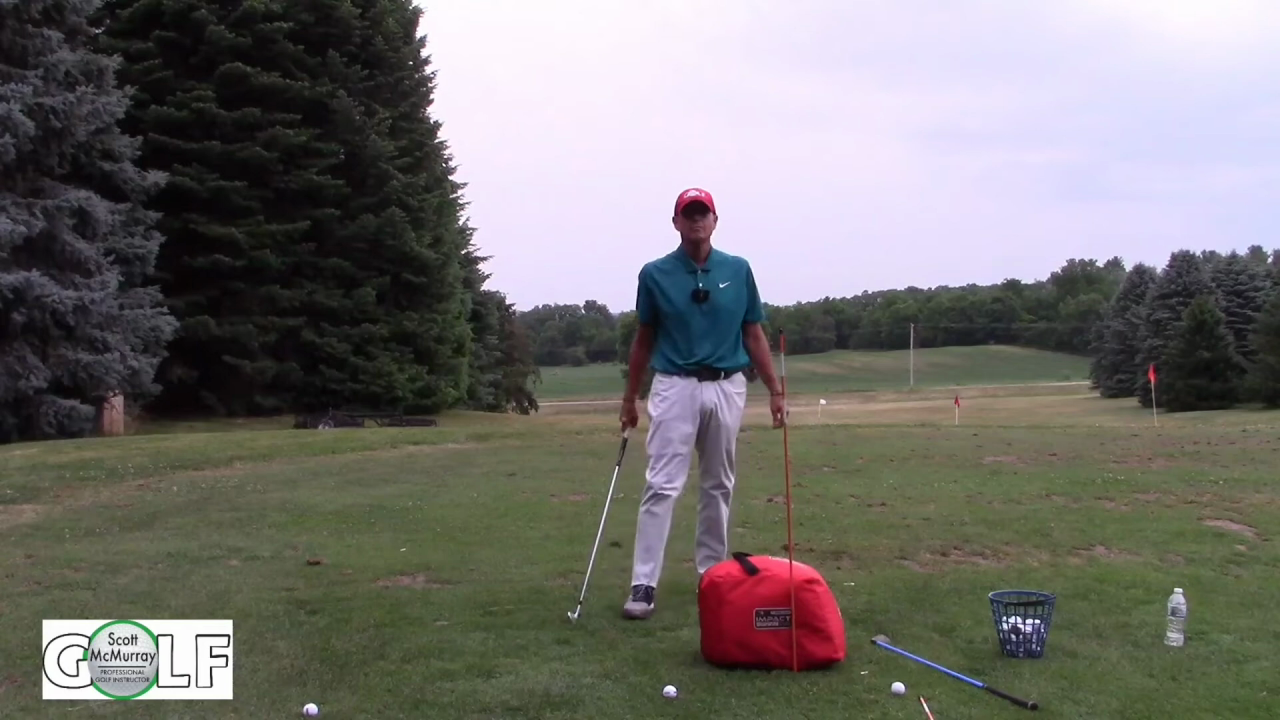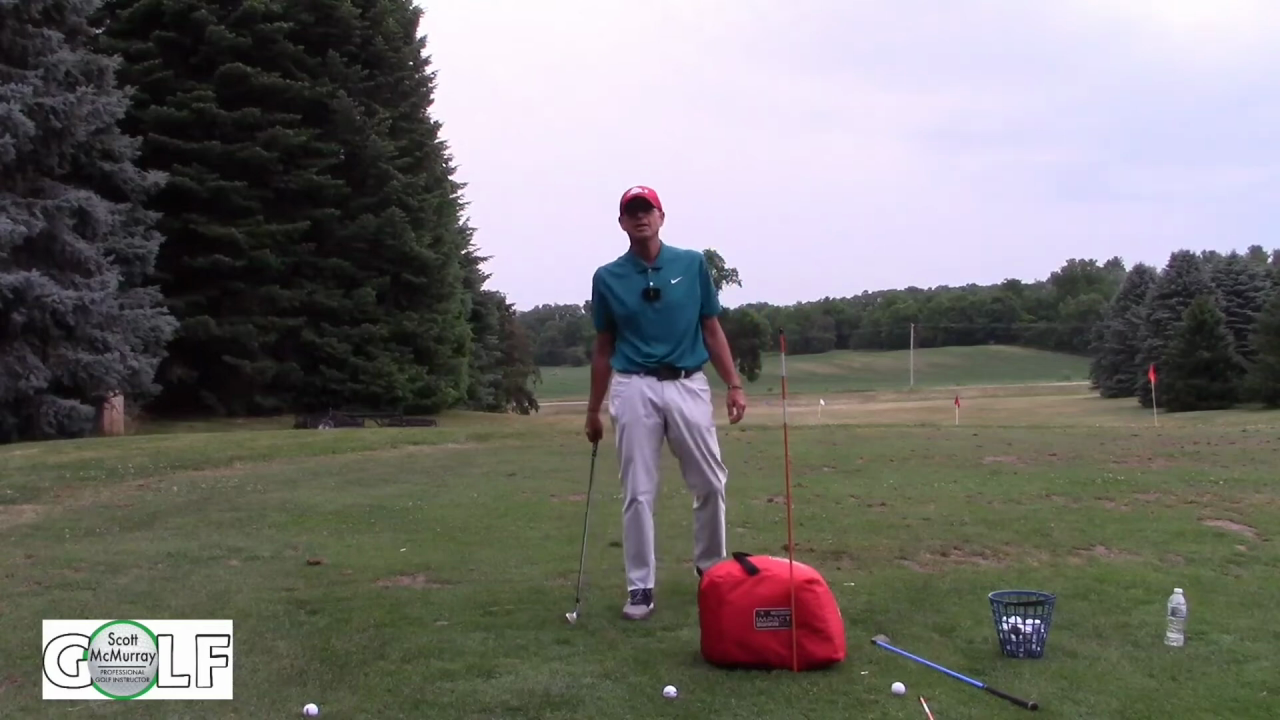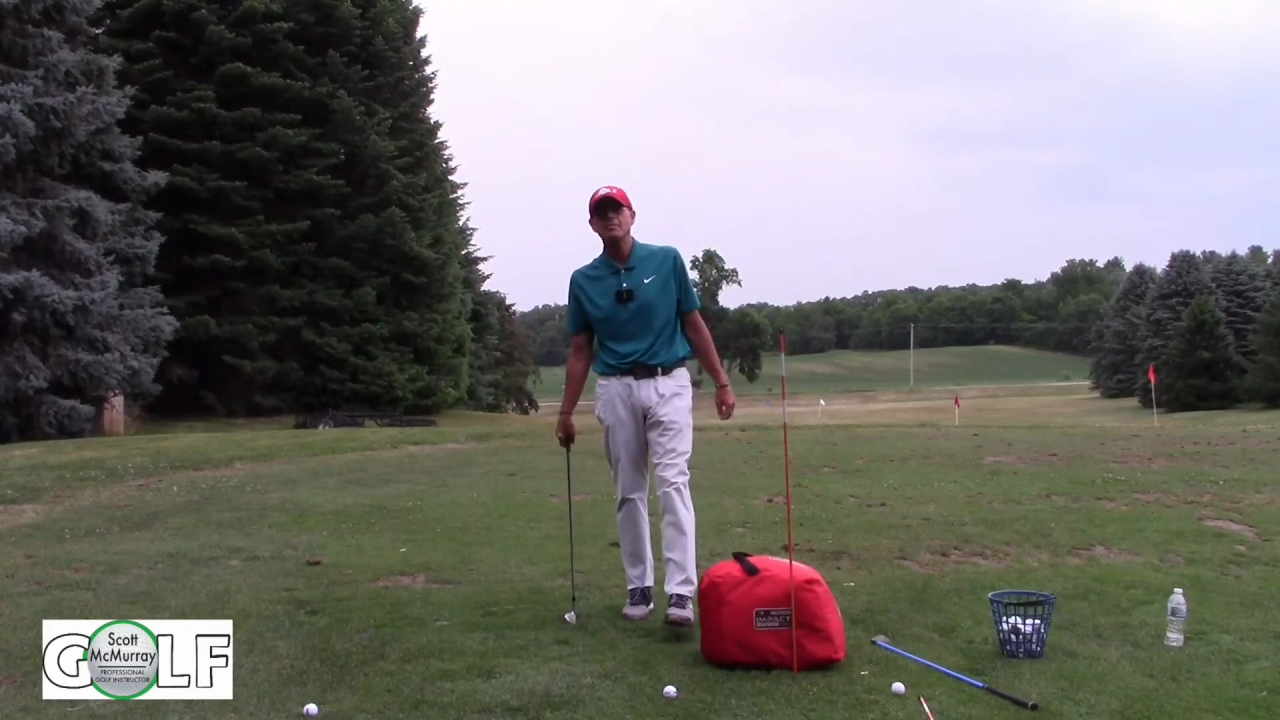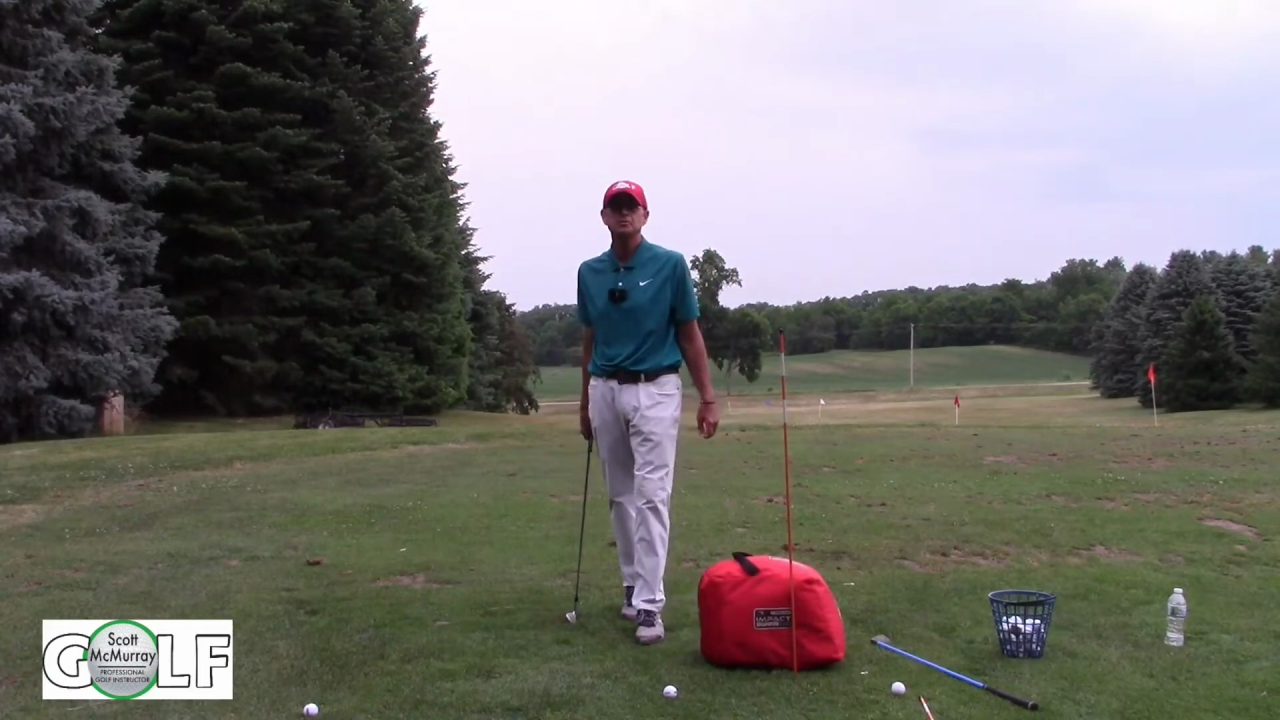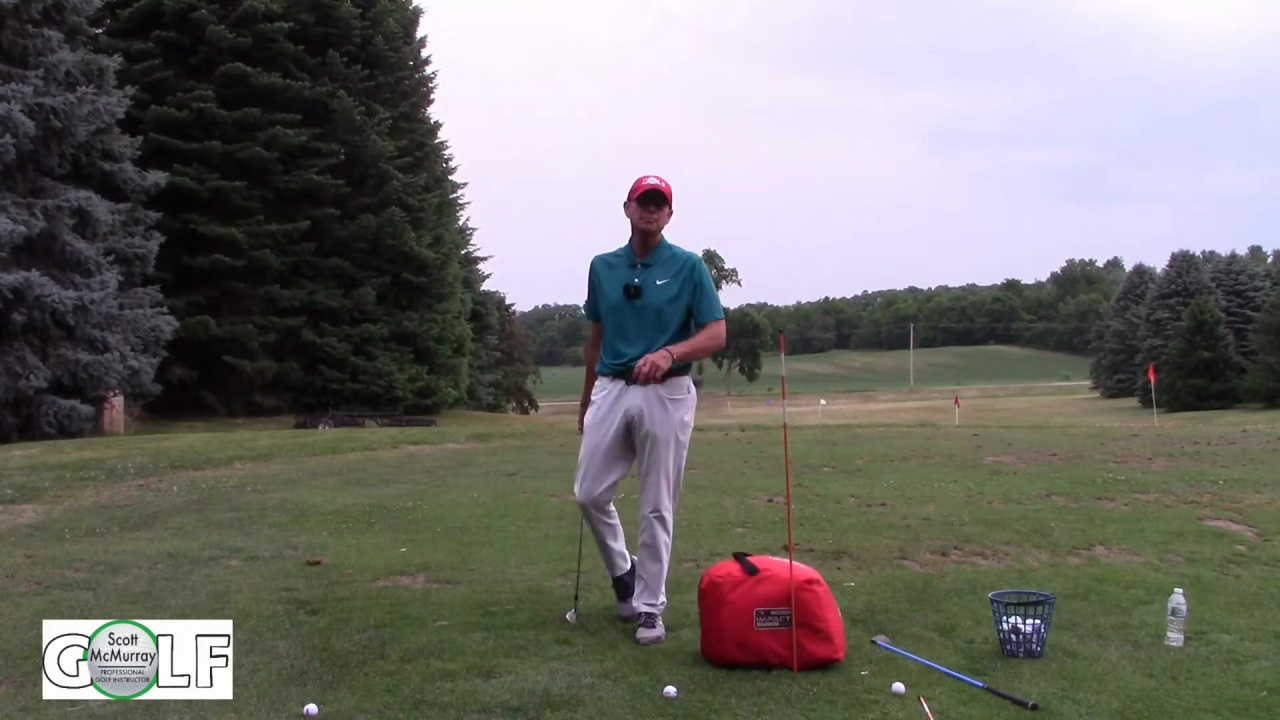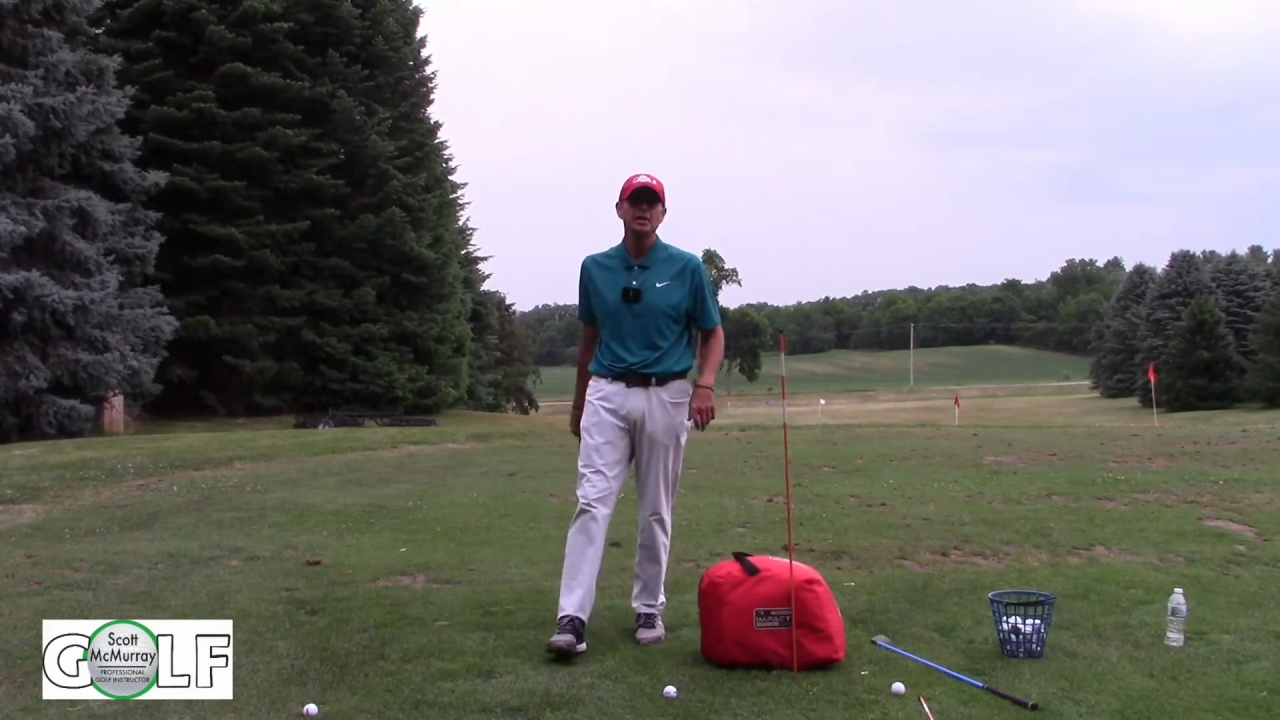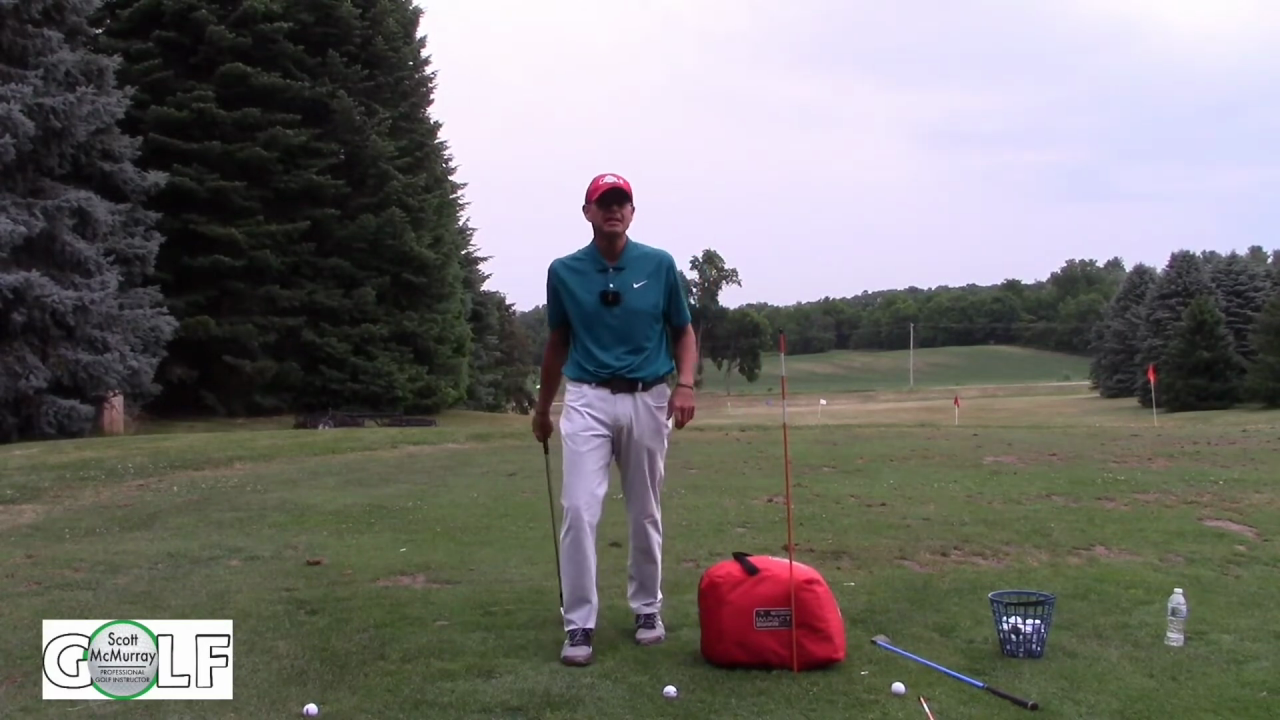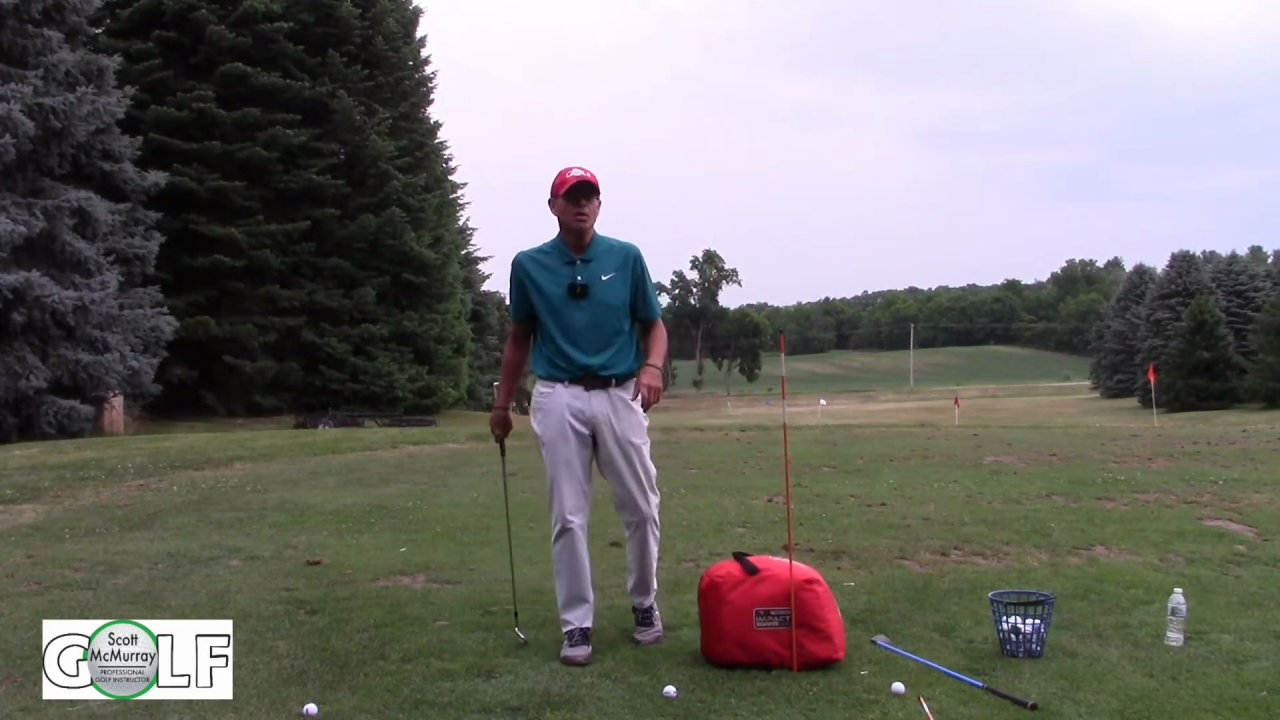
dt=0.5s
person 1, frame 1
left shoulder: (738, 269)
right shoulder: (655, 274)
left elbow: (754, 335)
right elbow: (643, 340)
left wrist: (774, 390)
right wrist: (629, 398)
left hip: (725, 388)
right hip: (674, 388)
left knee: (718, 487)
right knee: (661, 486)
left ankle: (712, 573)
right ankle: (643, 585)
person 1, frame 2
left shoulder: (693, 264)
right shoulder: (607, 277)
left elbow: (712, 329)
right elbow: (603, 346)
left wrist: (734, 385)
right wrist: (594, 409)
left hip: (688, 386)
right hip: (634, 389)
left knee: (709, 484)
right knee: (638, 493)
left ankle: (711, 567)
right ankle: (641, 586)
person 1, frame 3
left shoulder: (667, 260)
right shoulder: (582, 280)
left elbow: (694, 325)
right elbow: (580, 350)
left wrist: (722, 381)
right wrist: (566, 412)
left hip: (668, 383)
right hip: (615, 390)
left knee: (672, 484)
right knee: (629, 492)
left ankle: (681, 593)
right ankle: (639, 586)
person 1, frame 4
left shoulder: (671, 265)
right shoulder: (589, 272)
left elbow: (690, 335)
left wrist: (707, 398)
right wrist: (585, 403)
left hip: (656, 390)
right hip: (606, 391)
left knee: (651, 497)
right knee: (620, 496)
left ankle: (648, 605)
right ankle: (633, 585)
person 1, frame 5
left shoulder: (689, 266)
right shoulder: (602, 267)
left elbow: (716, 334)
left wrist: (668, 353)
right wrist: (586, 399)
left hip: (668, 395)
right hip: (611, 391)
left knee: (657, 508)
right knee: (590, 492)
left ankle: (649, 607)
right ankle: (622, 571)
person 1, frame 6
left shoulder: (687, 267)
right shoulder: (594, 268)
left elbow: (712, 334)
left wrist: (704, 385)
right wrist: (578, 403)
left hip: (665, 397)
right hip: (607, 395)
left knee: (655, 511)
right knee: (592, 503)
left ankle: (649, 608)
right ankle: (573, 618)
person 1, frame 7
left shoulder: (659, 265)
right shoulder: (563, 271)
left elbow: (682, 332)
right elbow: (557, 343)
left wrist: (685, 384)
right wrist: (542, 407)
left hip: (647, 400)
right hip: (586, 401)
left knee: (645, 514)
right knee: (579, 512)
left ankle: (646, 607)
right ankle: (580, 625)
person 1, frame 8
left shoulder: (627, 257)
right shoulder: (528, 265)
left elbow: (653, 325)
right elbow: (519, 339)
left wrist: (652, 367)
right wrist: (501, 403)
left hip: (620, 397)
right hip: (559, 399)
left knee: (640, 510)
right knee: (568, 518)
left ankle: (644, 600)
right ankle: (576, 624)
